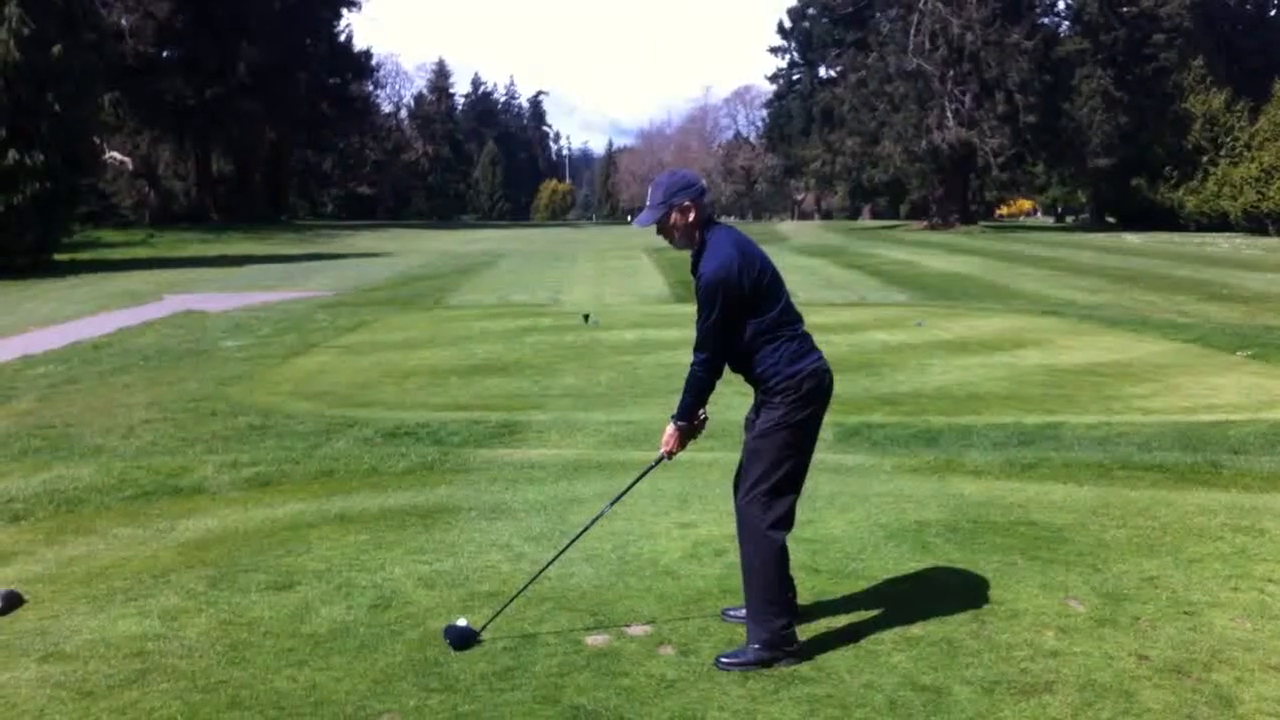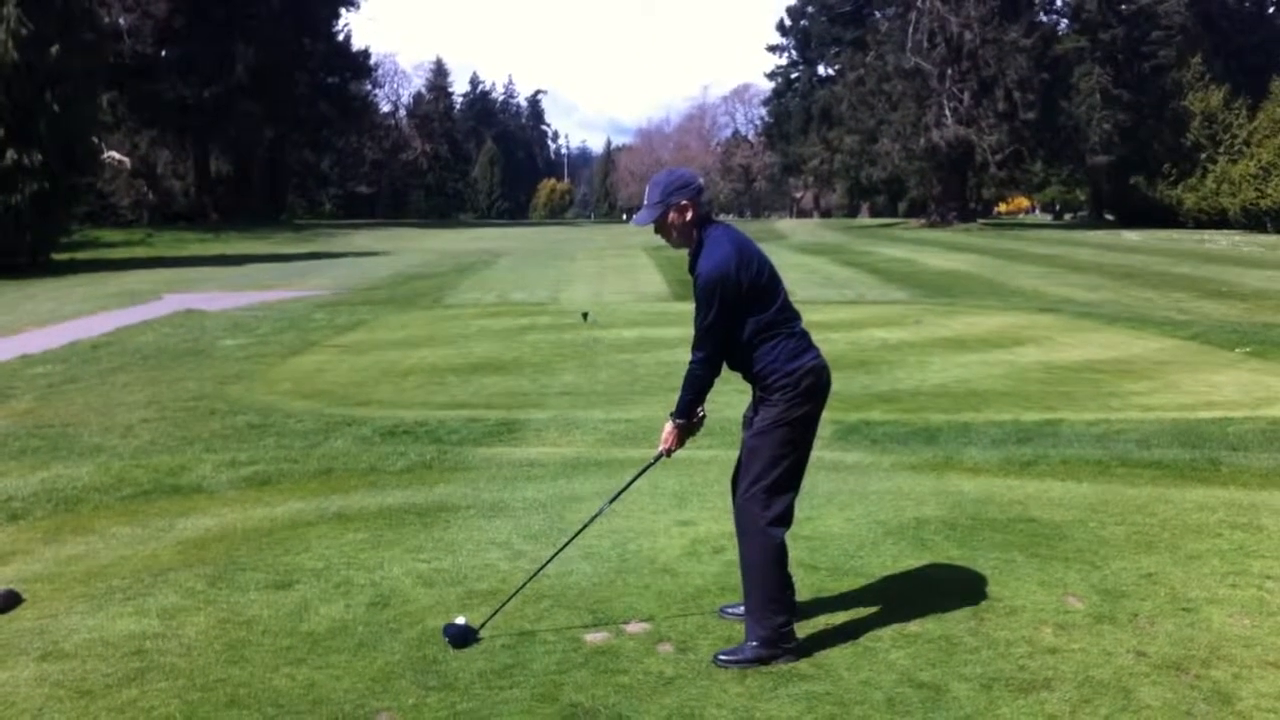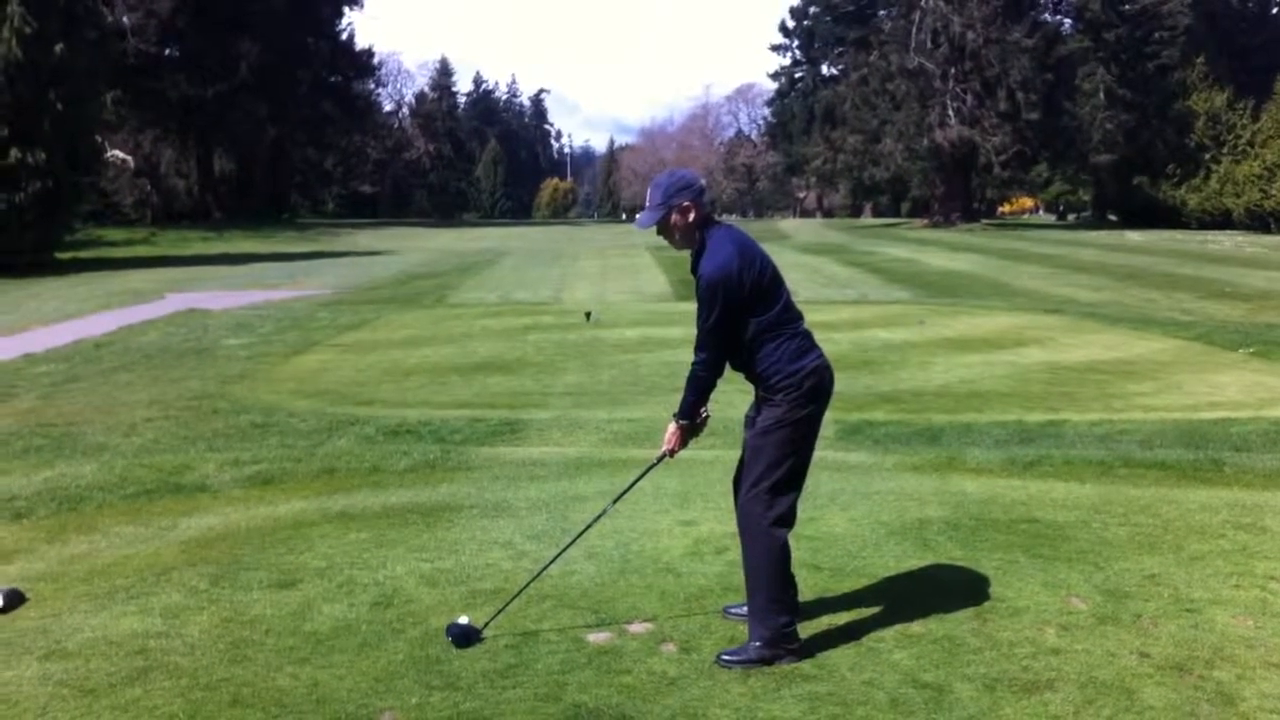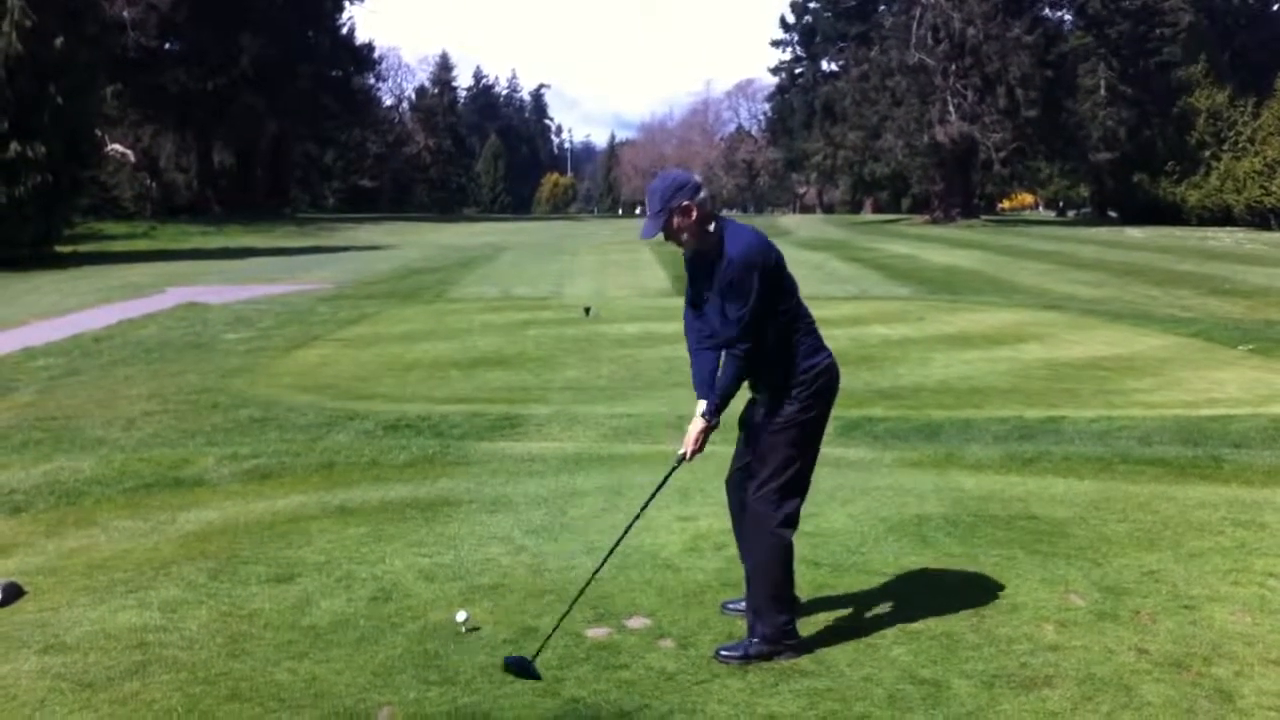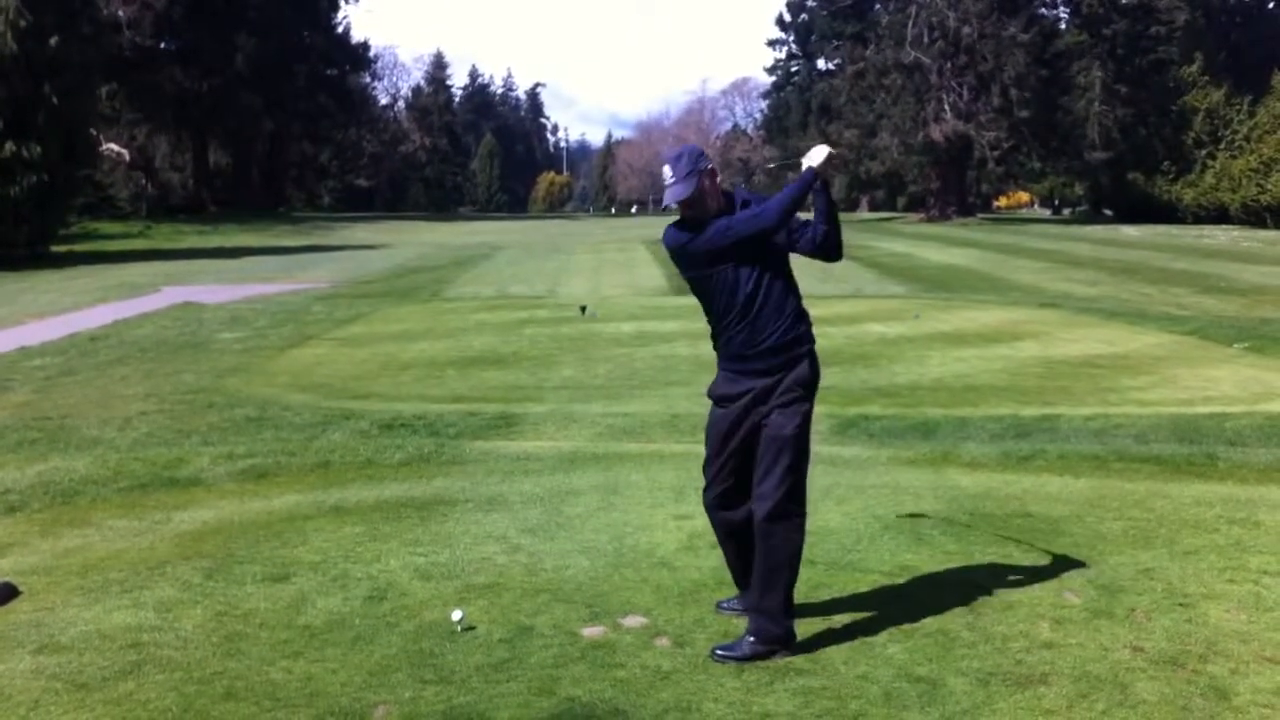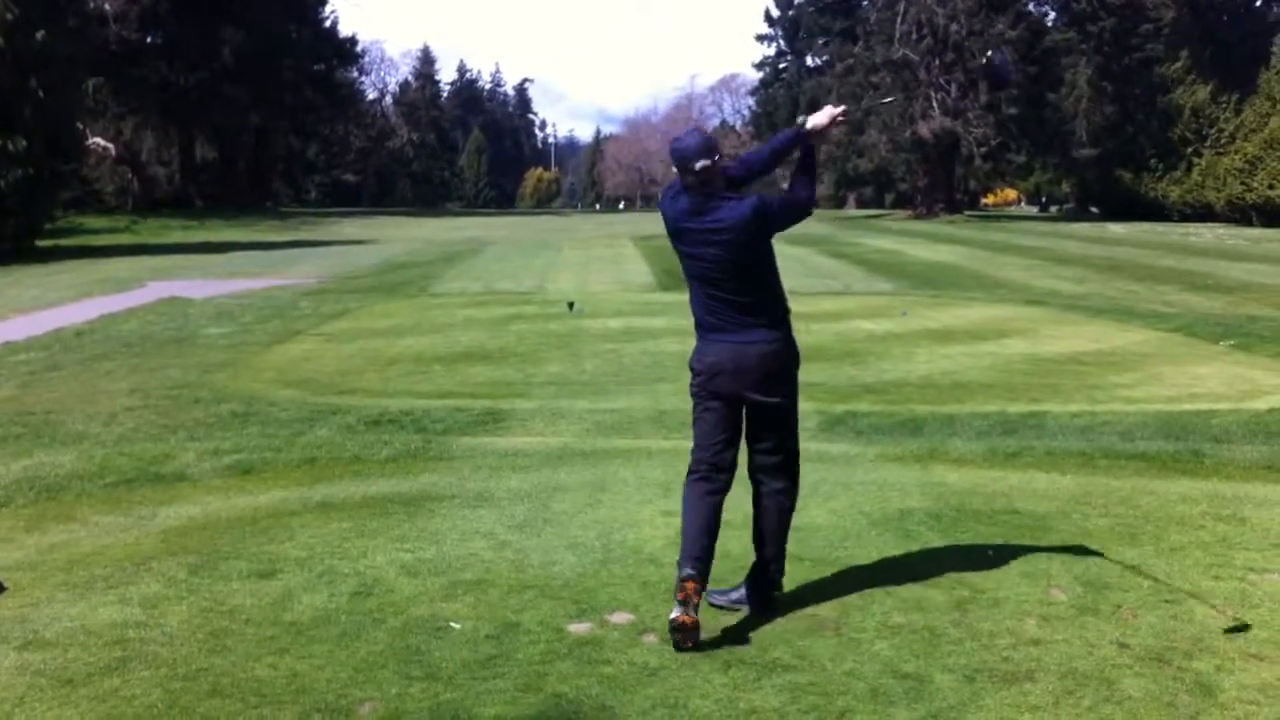
dt=0.7s
person 1, frame 1
left shoulder: (719, 265)
right shoulder: (723, 246)
left elbow: (709, 353)
right elbow: (718, 348)
left wrist: (682, 420)
right wrist: (694, 410)
left hip: (792, 387)
right hip: (787, 381)
left knee: (759, 505)
right knee: (754, 495)
left ankle: (773, 638)
right ankle: (773, 602)
person 1, frame 2
left shoulder: (717, 263)
right shoulder: (720, 243)
left elbow: (707, 352)
right elbow: (716, 345)
left wrist: (680, 418)
right wrist: (692, 408)
left hip: (790, 385)
right hip: (784, 379)
left knee: (759, 503)
right knee: (750, 492)
left ankle: (772, 635)
right ankle: (770, 600)
person 1, frame 3
left shoulder: (719, 265)
right shoulder: (722, 244)
left elbow: (710, 353)
right elbow: (718, 347)
left wrist: (683, 418)
right wrist: (696, 407)
left hip: (793, 386)
right hip: (785, 381)
left knee: (761, 504)
right knee: (751, 492)
left ankle: (775, 636)
right ankle: (772, 600)
person 1, frame 4
left shoulder: (742, 250)
right shoulder: (697, 257)
left elbow: (745, 343)
right elbow: (700, 331)
left wrist: (708, 416)
right wrist: (703, 399)
left hip: (802, 382)
right hip: (767, 384)
left knee: (768, 500)
right knee: (743, 485)
left ankle: (774, 631)
right ankle: (769, 594)
person 1, frame 5
left shoulder: (756, 206)
right shoulder: (680, 238)
left elbow: (828, 248)
right elbow: (765, 224)
left wrist: (820, 184)
right wrist: (808, 174)
left hip: (790, 376)
right hip: (735, 381)
left knee: (775, 503)
right knee: (723, 497)
left ankle: (771, 629)
right ankle: (755, 592)
person 1, frame 6
left shoulder: (672, 207)
right shoulder: (749, 213)
left elbow: (735, 175)
right elbow: (804, 198)
left wrist: (799, 129)
right wrist: (808, 138)
left hip: (714, 359)
right hip: (771, 354)
left knee: (707, 472)
right knee: (775, 472)
left ankle: (692, 578)
right ankle: (763, 584)
